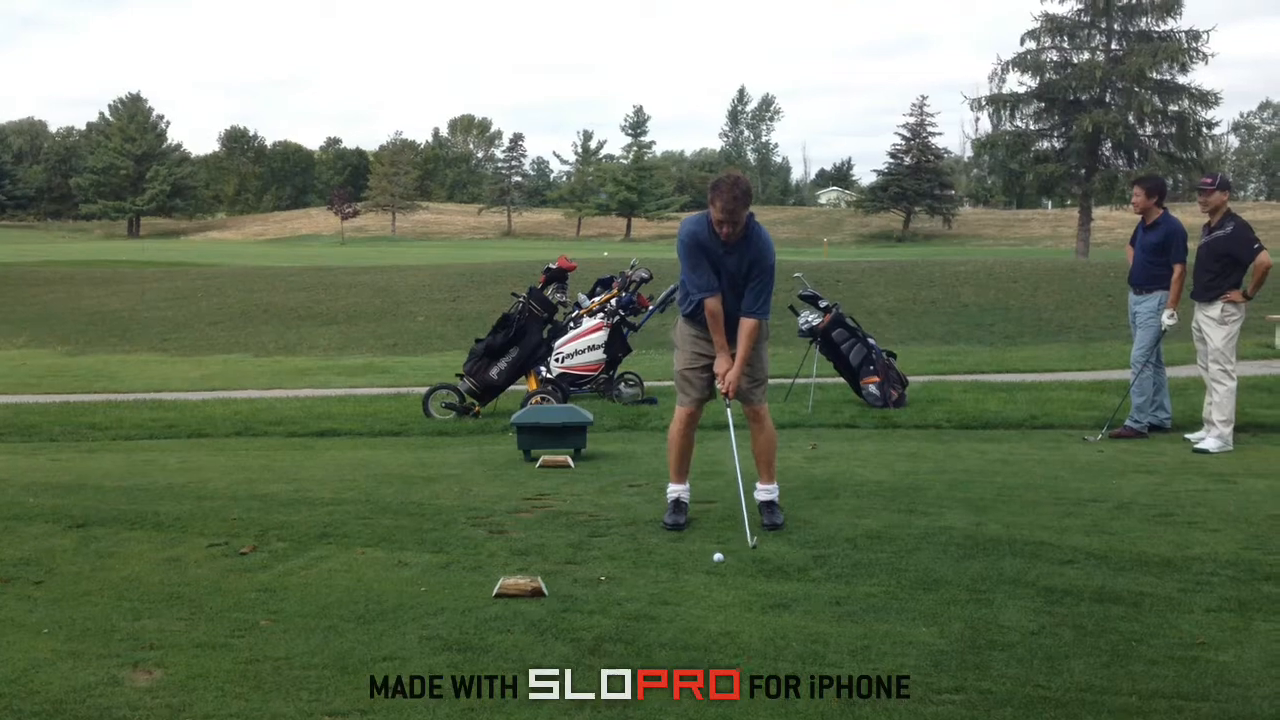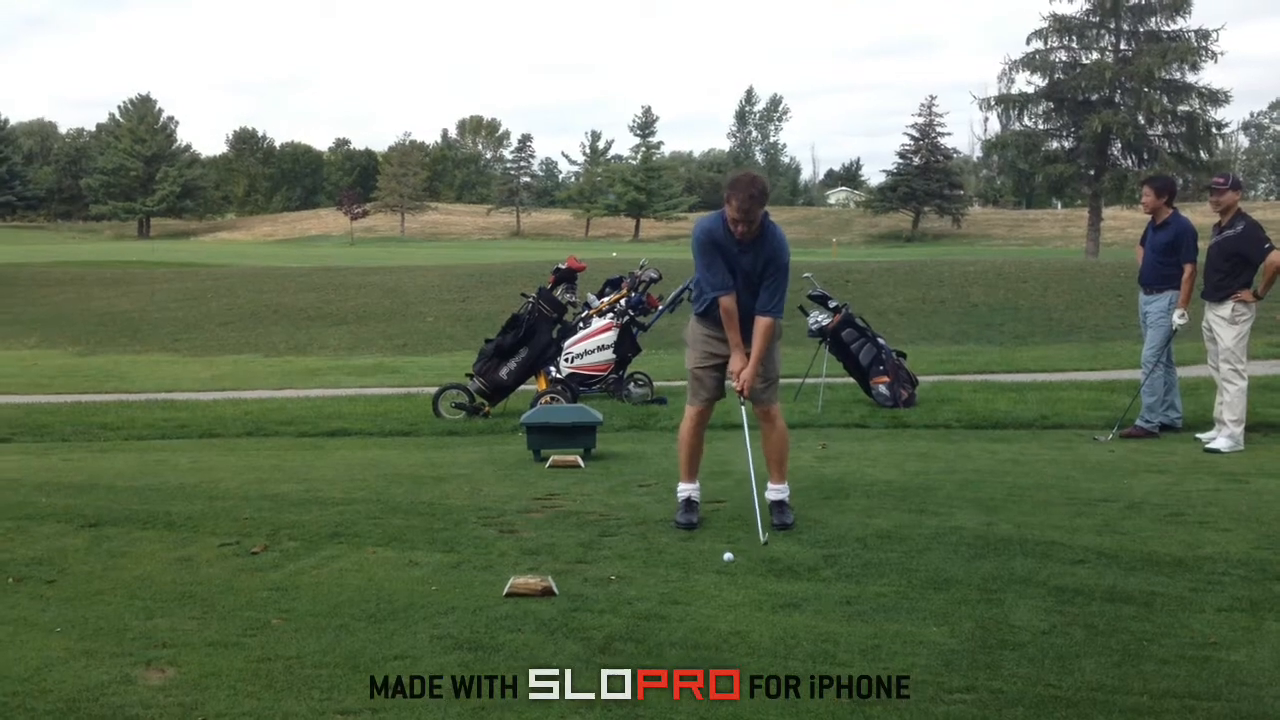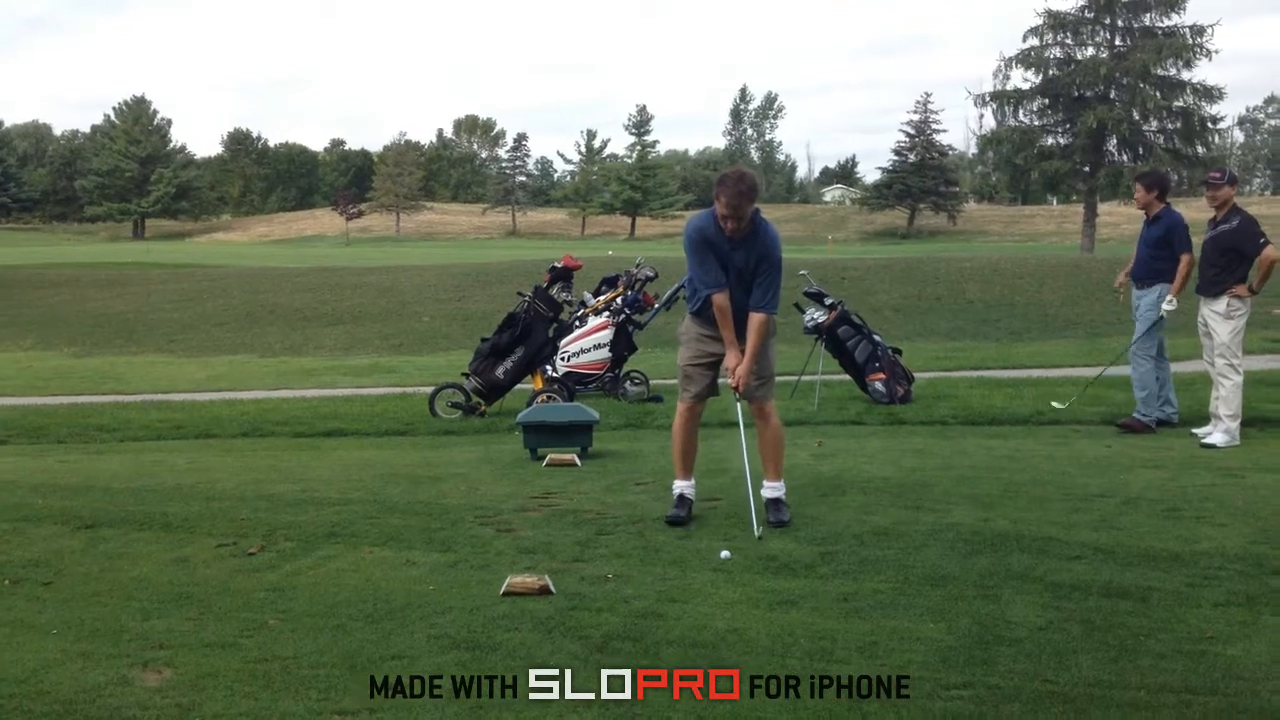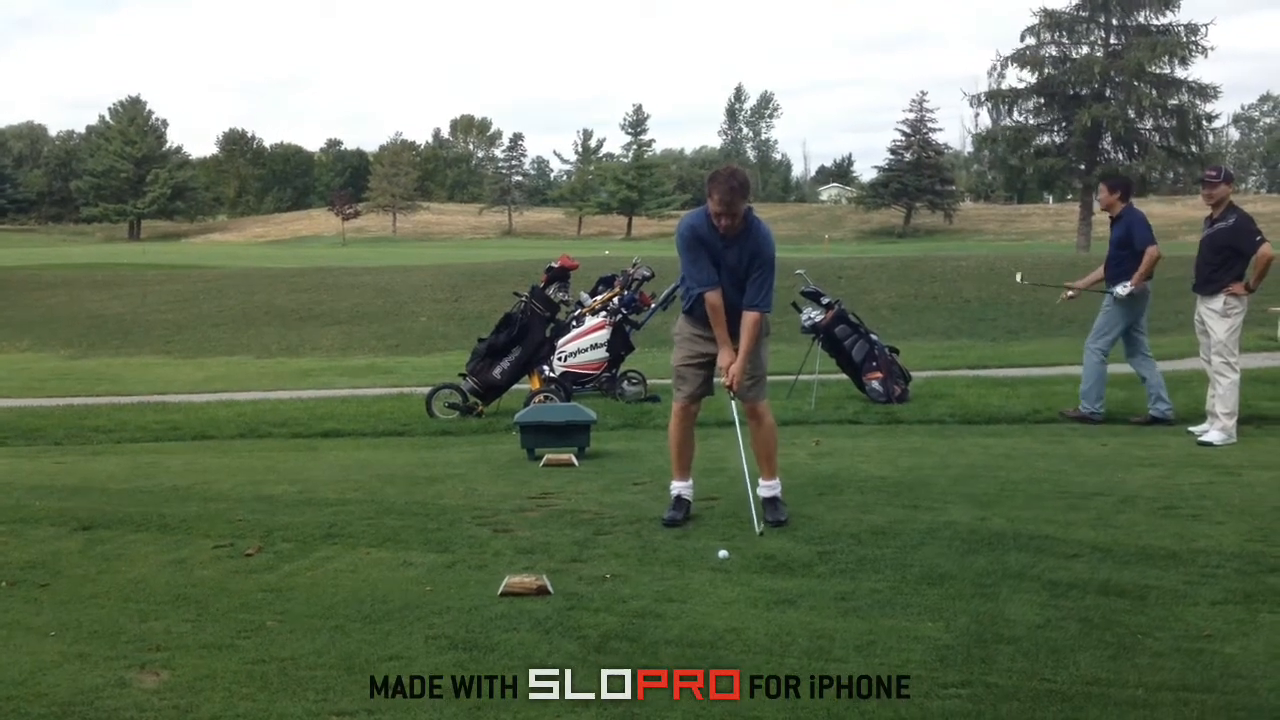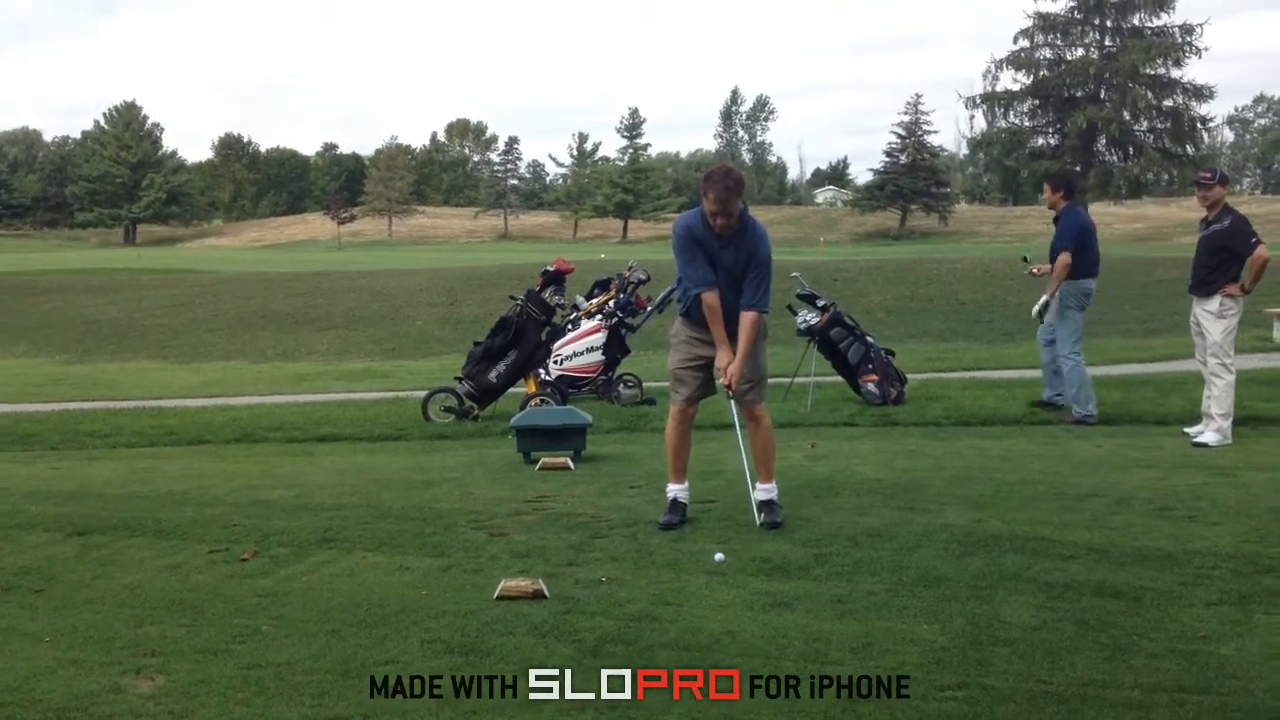
dt=0.5s
person 1, frame 1
left shoulder: (761, 244)
right shoulder: (691, 232)
left elbow: (753, 314)
right elbow: (708, 298)
left wrist: (738, 366)
right wrist: (720, 354)
left hip: (746, 329)
right hip: (697, 328)
left knee: (757, 410)
right knee: (686, 412)
left ankle: (768, 495)
right ankle: (677, 495)
person 1, frame 2
left shoulder: (776, 243)
right shoulder: (706, 231)
left elbow: (767, 312)
right elbow: (723, 296)
left wrist: (752, 365)
right wrist: (735, 351)
left hip: (758, 329)
right hip: (710, 326)
left knee: (769, 410)
right knee: (697, 410)
left ankle: (778, 494)
right ankle: (688, 494)
person 1, frame 3
left shoulder: (768, 239)
right shoulder: (698, 229)
left elbow: (761, 308)
right elbow: (716, 294)
left wrist: (747, 362)
right wrist: (730, 349)
left hip: (753, 326)
right hip: (704, 325)
left knee: (764, 407)
right knee: (689, 406)
left ankle: (774, 492)
right ankle: (683, 490)
person 1, frame 4
left shoulder: (761, 238)
right shoulder: (690, 228)
left elbow: (755, 306)
right elbow: (709, 292)
left wrist: (741, 359)
right wrist: (723, 348)
left hip: (746, 326)
right hip: (697, 325)
left knee: (756, 406)
right knee: (683, 407)
left ankle: (770, 490)
right ankle: (681, 492)
person 1, frame 5
left shoulder: (756, 237)
right shoulder: (686, 228)
left elbow: (752, 306)
right elbow: (706, 292)
left wrist: (738, 359)
right wrist: (720, 348)
left hip: (744, 328)
right hip: (694, 328)
left knee: (755, 410)
right knee: (681, 409)
left ankle: (766, 494)
right ankle: (677, 495)
person 2, frame 1
left shoulder: (1235, 228)
right shoulder: (1207, 228)
left elbow: (1264, 261)
left wrist: (1247, 294)
right wrist: (1199, 304)
left hip: (1222, 310)
right hip: (1201, 308)
left knee: (1221, 372)
right knee: (1208, 372)
left ankle: (1222, 436)
right ankle: (1210, 428)
person 2, frame 2
left shoulder: (1246, 227)
right shoulder: (1218, 228)
left hip: (1233, 310)
right hip: (1212, 308)
left knee: (1232, 372)
right knee: (1219, 372)
left ankle: (1233, 435)
right ankle: (1221, 427)
person 2, frame 3
left shoulder: (1242, 222)
right shoulder: (1213, 222)
left elbow: (1270, 255)
left wrist: (1253, 288)
left hip: (1228, 304)
right hip: (1207, 302)
left knee: (1227, 366)
right knee: (1214, 366)
left ankle: (1229, 430)
right ankle: (1217, 422)
person 2, frame 4
left shoulder: (1238, 220)
right shoulder: (1209, 221)
left elbow: (1266, 253)
left wrist: (1250, 286)
left hip: (1225, 302)
right hip: (1204, 300)
left knee: (1224, 364)
right knee: (1211, 364)
left ankle: (1225, 428)
right ankle: (1214, 420)
person 2, frame 5
left shoulder: (1233, 222)
right shoulder: (1205, 222)
left elbow: (1261, 255)
left wrist: (1245, 288)
right wrist: (1197, 292)
left hip: (1220, 304)
right hip: (1199, 302)
left knee: (1220, 365)
right knee: (1207, 365)
left ankle: (1221, 429)
right ankle: (1209, 422)
person 3, frame 1
left shoulder: (1172, 228)
right shoulder: (1143, 224)
left elbow: (1179, 271)
left wrist: (1171, 309)
left hip: (1155, 300)
right hip: (1136, 297)
left knee: (1140, 359)
right knee: (1152, 361)
left ankle: (1138, 423)
right ankle: (1160, 418)
person 3, frame 2
left shoulder: (1182, 227)
right shoulder: (1153, 224)
left elbow: (1190, 270)
left wrist: (1181, 309)
left hip: (1165, 299)
right hip: (1146, 297)
left knee: (1151, 359)
right knee: (1162, 360)
left ankle: (1149, 422)
right ankle: (1171, 417)
person 3, frame 3
left shoulder: (1173, 221)
right shoulder: (1150, 220)
left elbow: (1187, 260)
left wrist: (1173, 296)
right wrist: (1126, 272)
left hip: (1158, 293)
right hip: (1141, 292)
left knee: (1141, 352)
right knee: (1155, 355)
left ankle: (1145, 416)
right ankle: (1166, 412)
person 3, frame 4
left shoulder: (1133, 218)
right shoulder: (1119, 221)
left elbow: (1153, 253)
right elbow: (1111, 265)
left wrist: (1133, 283)
right wrist: (1081, 285)
left hip: (1127, 294)
right hip: (1125, 294)
left knee: (1095, 348)
right knee: (1139, 353)
left ankle: (1090, 408)
right ankle: (1161, 410)
person 3, frame 5
left shoulder: (1069, 219)
right shoulder: (1075, 216)
left elbow: (1065, 261)
left wrist: (1048, 294)
right wrist: (1047, 269)
left hip: (1072, 288)
right hip: (1076, 286)
left knee: (1068, 351)
right knee: (1047, 337)
left ankle: (1085, 411)
right ankle: (1055, 395)
